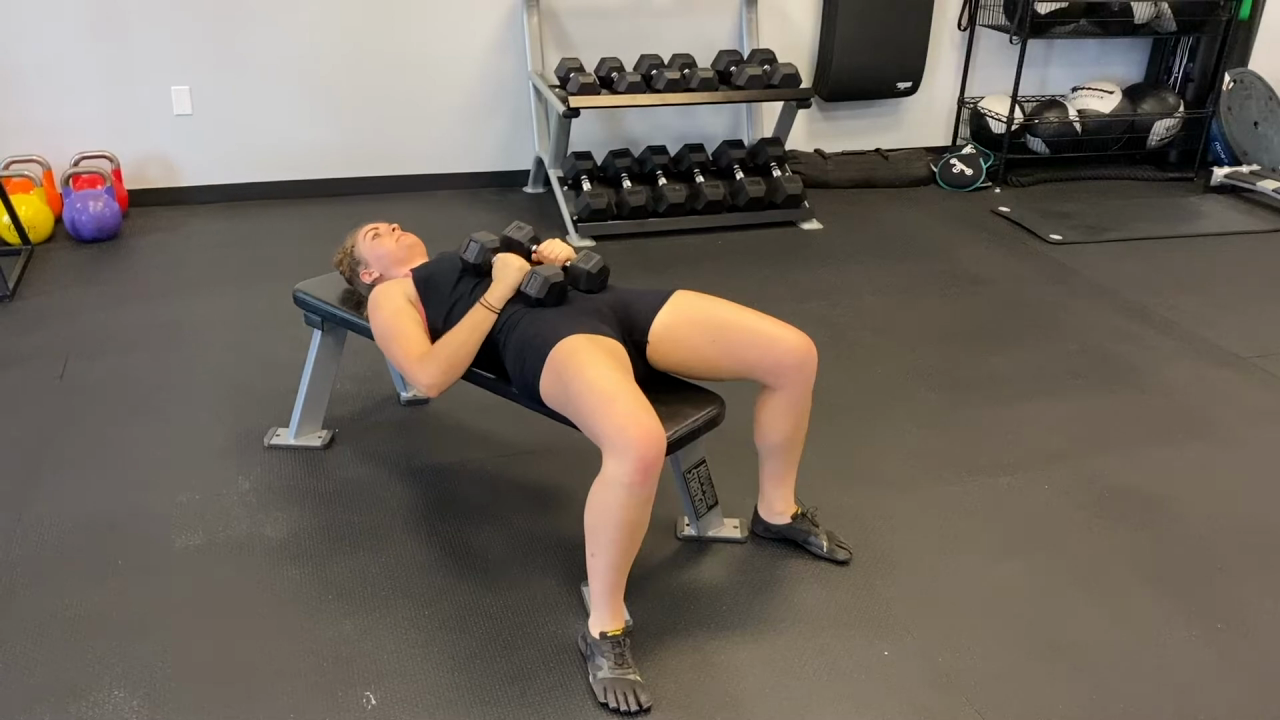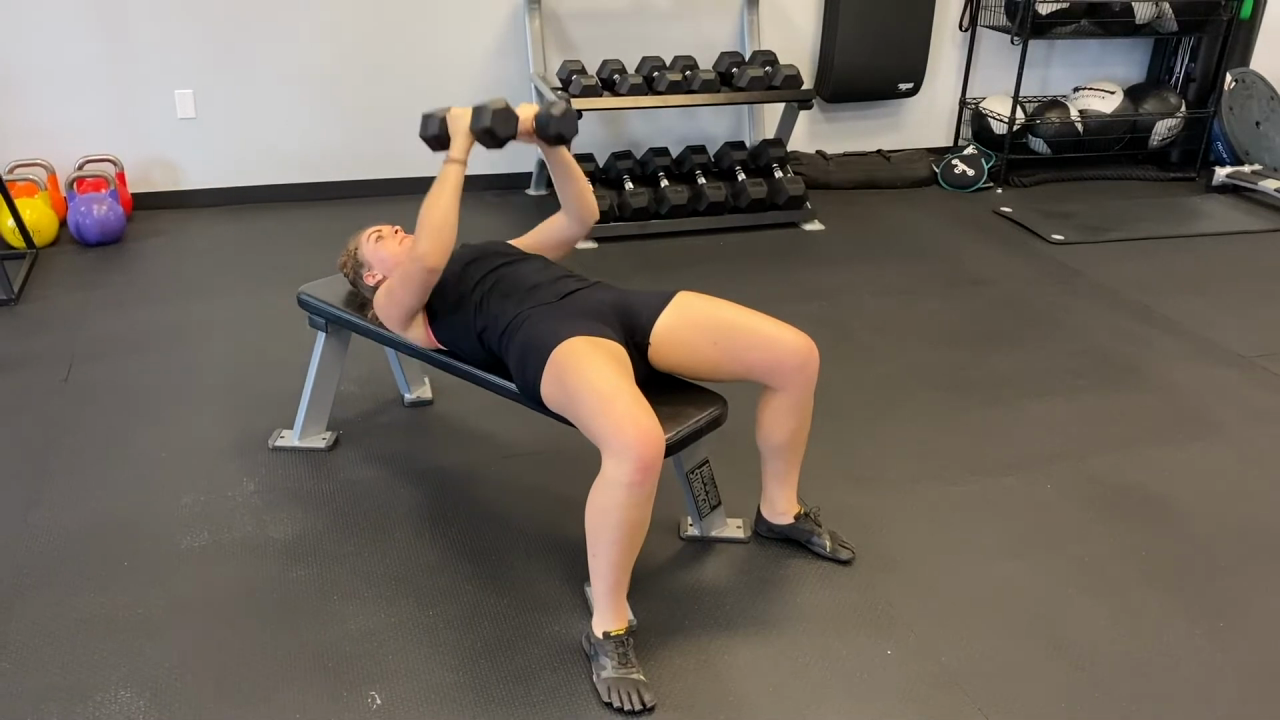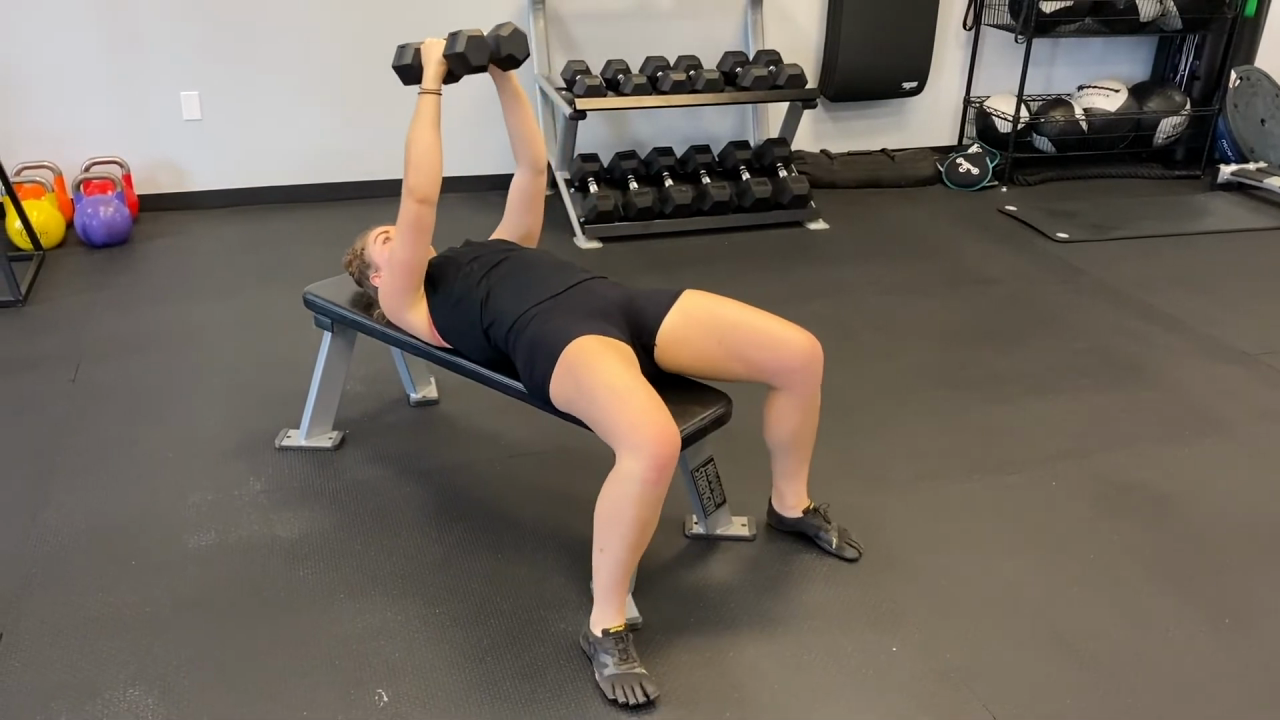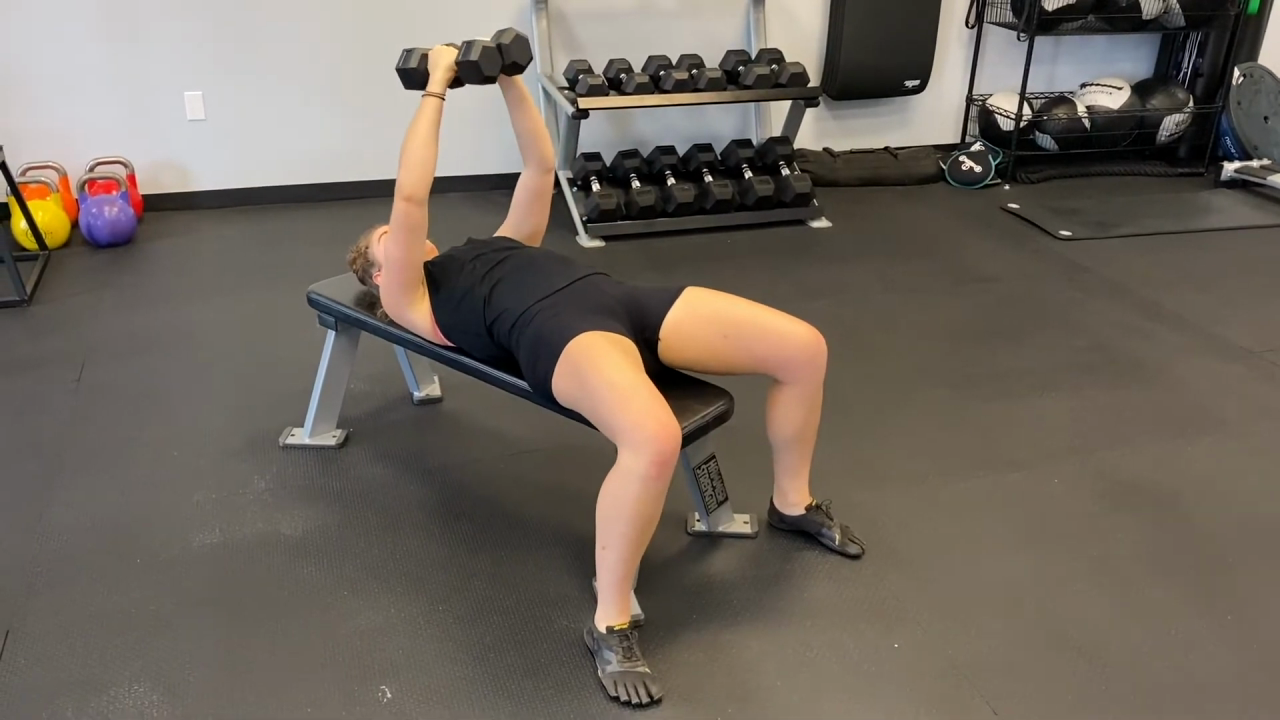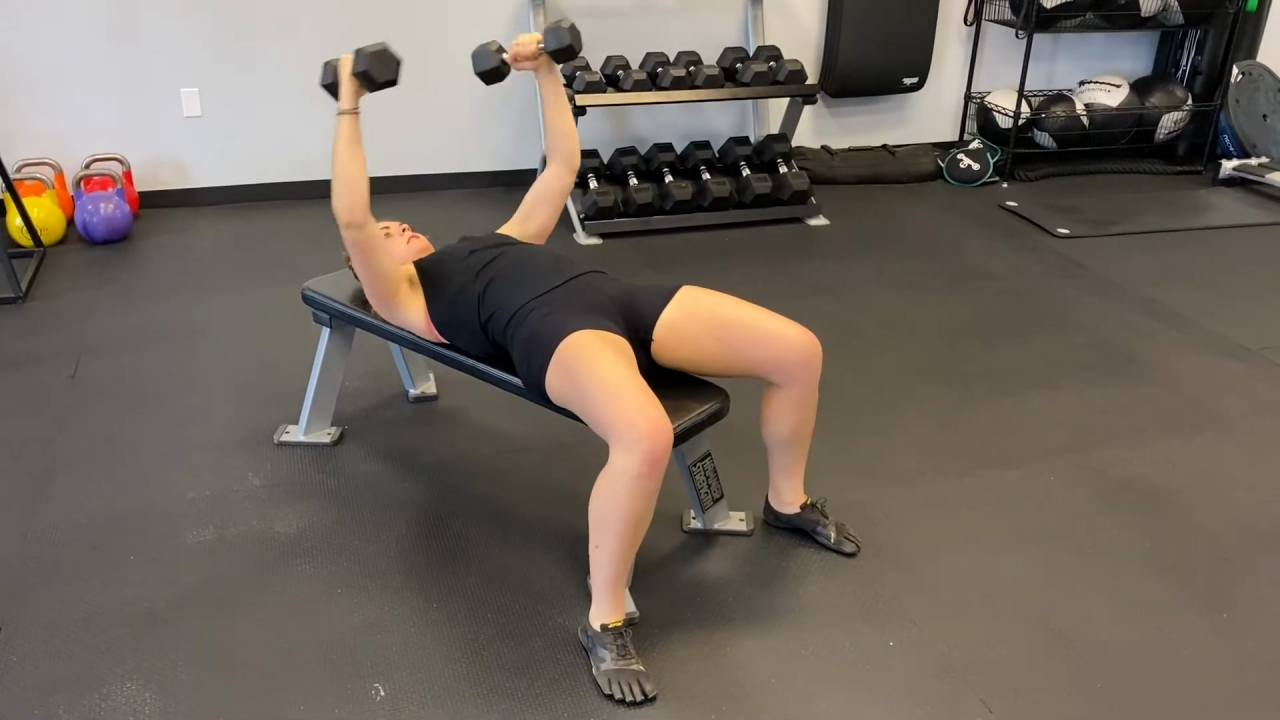
dt=1s
person 1, frame 1
right shoulder: (391, 296)
right elbow: (429, 377)
left wrist: (567, 258)
right wrist: (496, 294)
right hip: (546, 330)
left knee: (794, 354)
right knee: (638, 445)
left ankle: (777, 512)
right ankle: (604, 630)
person 1, frame 2
left shoulder: (499, 250)
right shoulder: (398, 306)
left elbow: (581, 215)
right elbow: (429, 257)
left wrist: (548, 143)
right wrist: (457, 152)
left hip: (609, 301)
right hip: (546, 333)
left knee: (795, 357)
right knee: (638, 446)
left ankle: (779, 512)
right ankle: (607, 628)
person 1, frame 3
left shoulder: (492, 250)
right shoulder: (405, 300)
left elbow: (533, 169)
right elbow: (421, 195)
left wrist: (502, 75)
right wrist: (431, 84)
left hip: (618, 302)
right hip: (551, 333)
left knee: (801, 354)
right knee: (653, 445)
left ankle: (791, 505)
right ankle: (605, 628)
person 1, frame 4
left shoulder: (493, 246)
right shoulder: (409, 297)
left elbow: (540, 167)
right elbow: (409, 194)
left wrist: (507, 80)
right wrist: (436, 88)
left hip: (620, 299)
right hip: (555, 329)
left knee: (804, 348)
right knee: (653, 439)
left ankle: (793, 503)
right ankle: (610, 625)
person 1, frame 5
left shoulder: (495, 241)
right shoulder: (405, 297)
left elbow: (562, 167)
right elbow: (352, 224)
left wrist: (545, 75)
right wrist: (349, 107)
left hip: (619, 298)
right hip: (549, 328)
left knee: (800, 352)
right knee: (645, 438)
left ankle: (787, 501)
right ankle: (604, 623)
